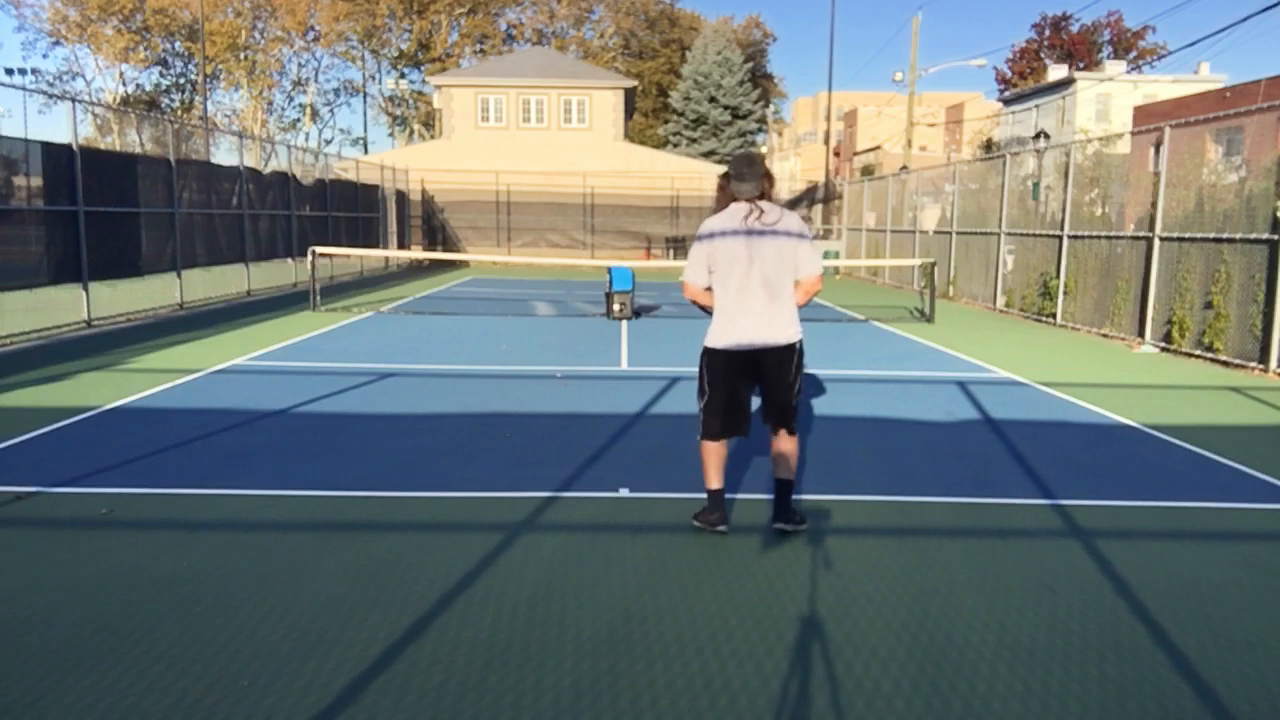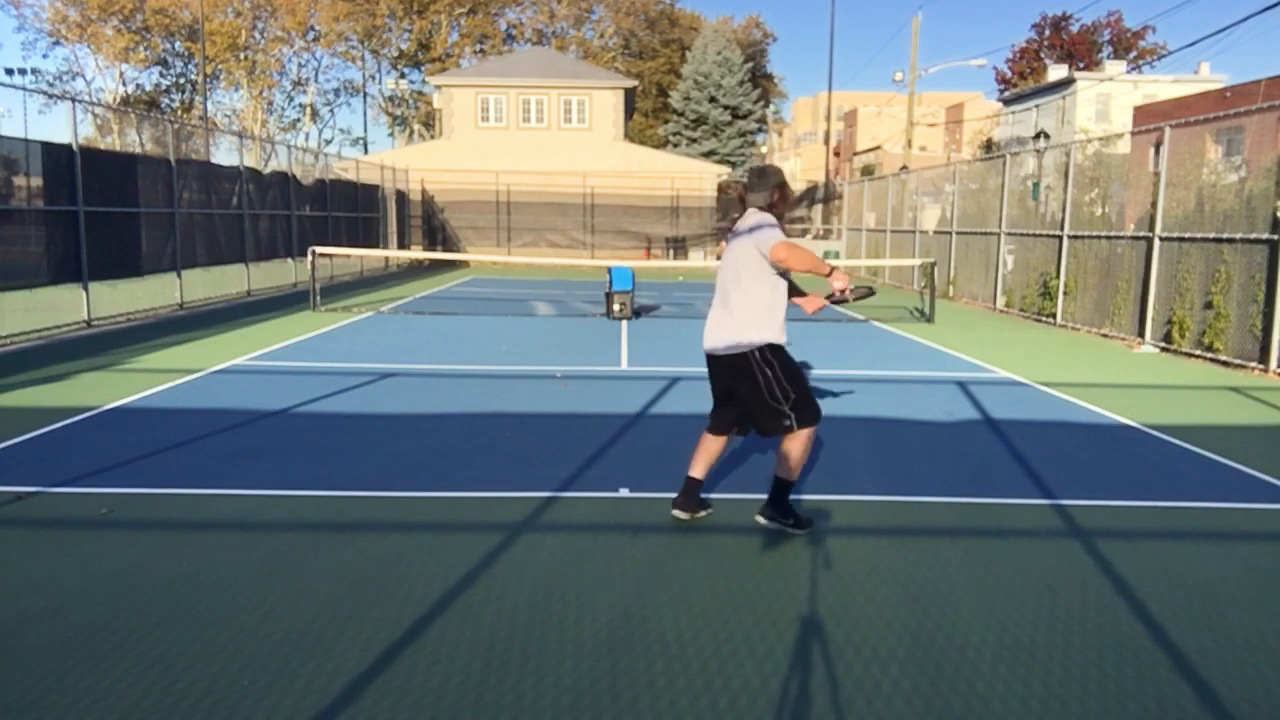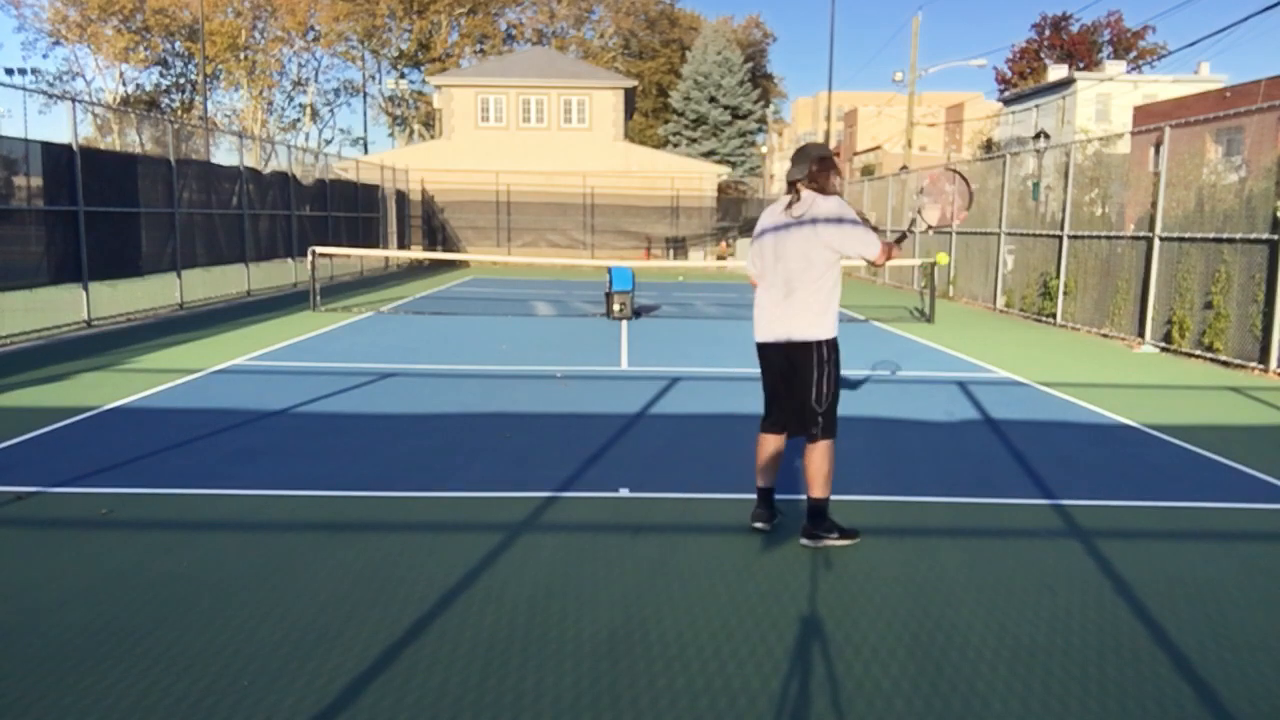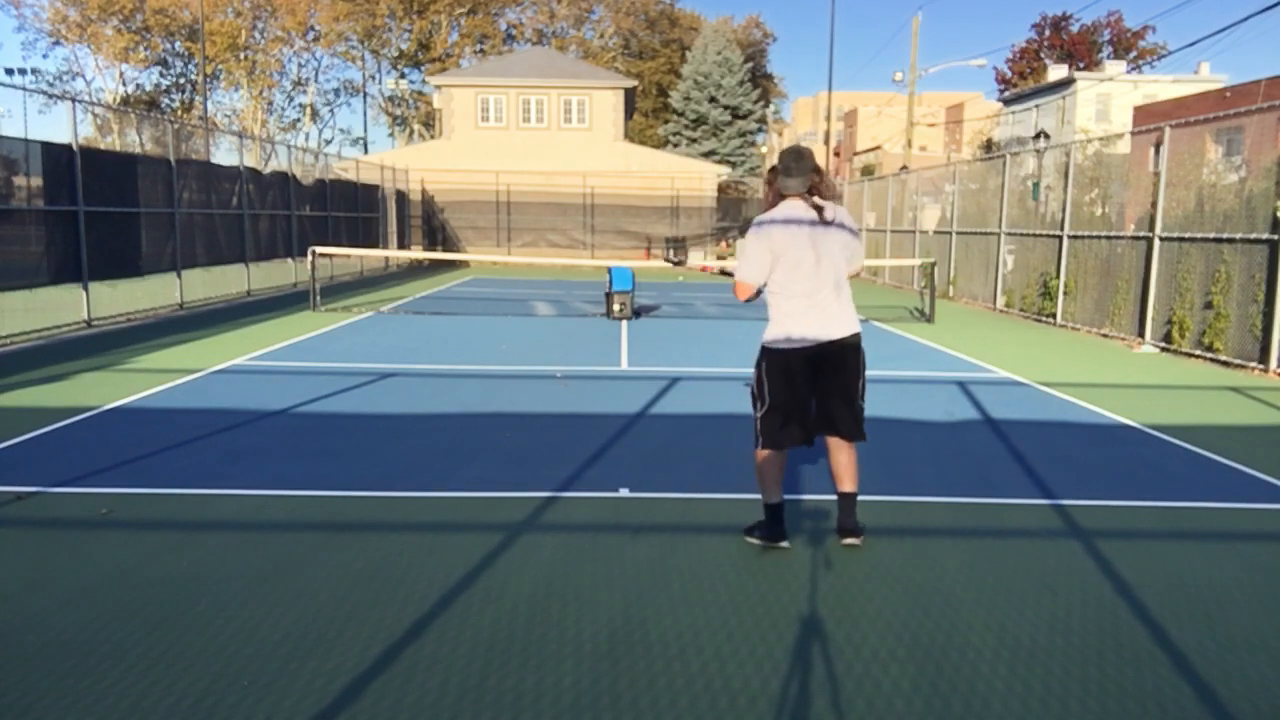
dt=0.7s
person 1, frame 1
left shoulder: (712, 227)
right shoulder: (791, 223)
left elbow: (691, 289)
right elbow: (813, 282)
left hip: (726, 344)
right hip: (781, 341)
left knee: (715, 426)
right knee: (784, 424)
left ankle: (716, 508)
right ankle: (783, 507)
person 1, frame 2
left shoulder: (742, 228)
right shoulder: (761, 223)
right elbow: (783, 253)
left wrist: (802, 297)
right wrist: (830, 272)
left hip: (720, 343)
right hip: (752, 346)
left knee: (721, 422)
right knee: (803, 419)
left ankle: (687, 497)
right ankle: (776, 505)
person 1, frame 3
left shoulder: (768, 215)
right shoulder: (832, 211)
left elbow: (755, 276)
right elbow: (878, 255)
right wrist: (893, 245)
left hip: (769, 334)
right hip: (810, 336)
left knee: (774, 421)
right knee: (821, 429)
left ankle: (764, 505)
right ankle: (816, 523)
person 1, frame 4
left shoulder: (766, 225)
right shoulder: (841, 218)
left elbow: (742, 291)
left wrist: (752, 276)
left hip: (787, 344)
right hip: (842, 338)
left knee: (770, 435)
right knee: (841, 430)
left ankle: (774, 523)
right ankle: (848, 521)
